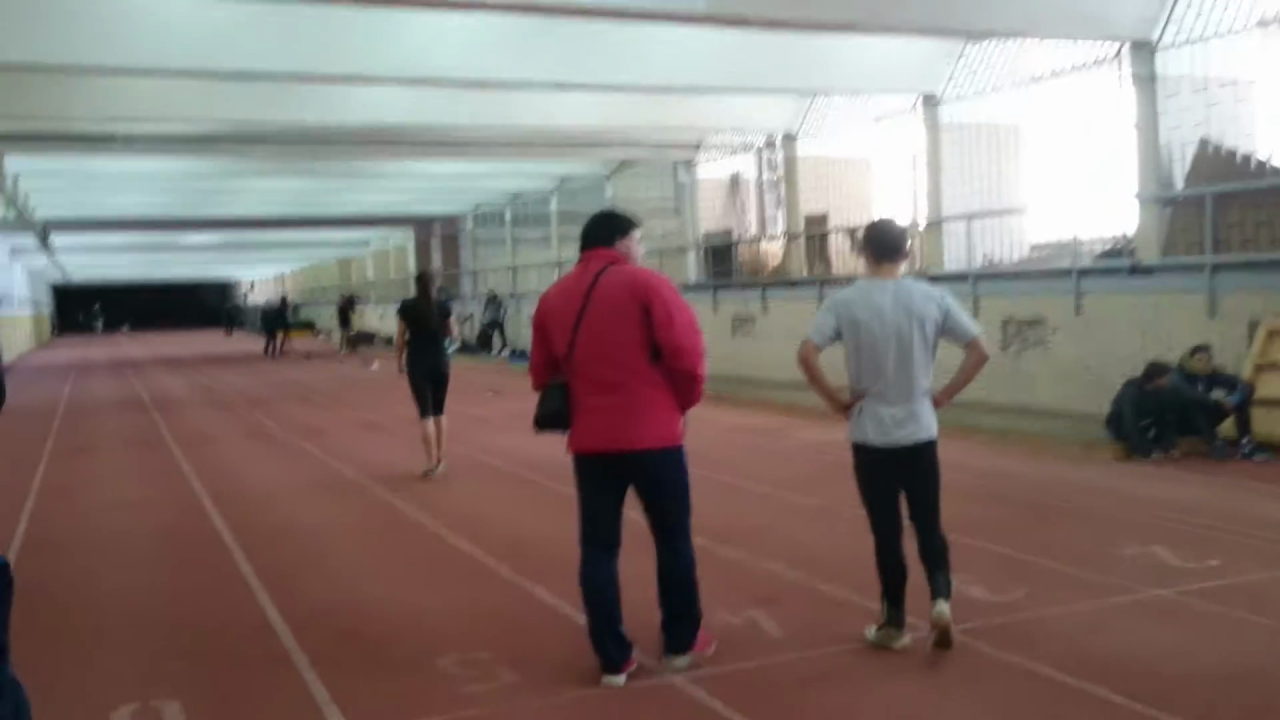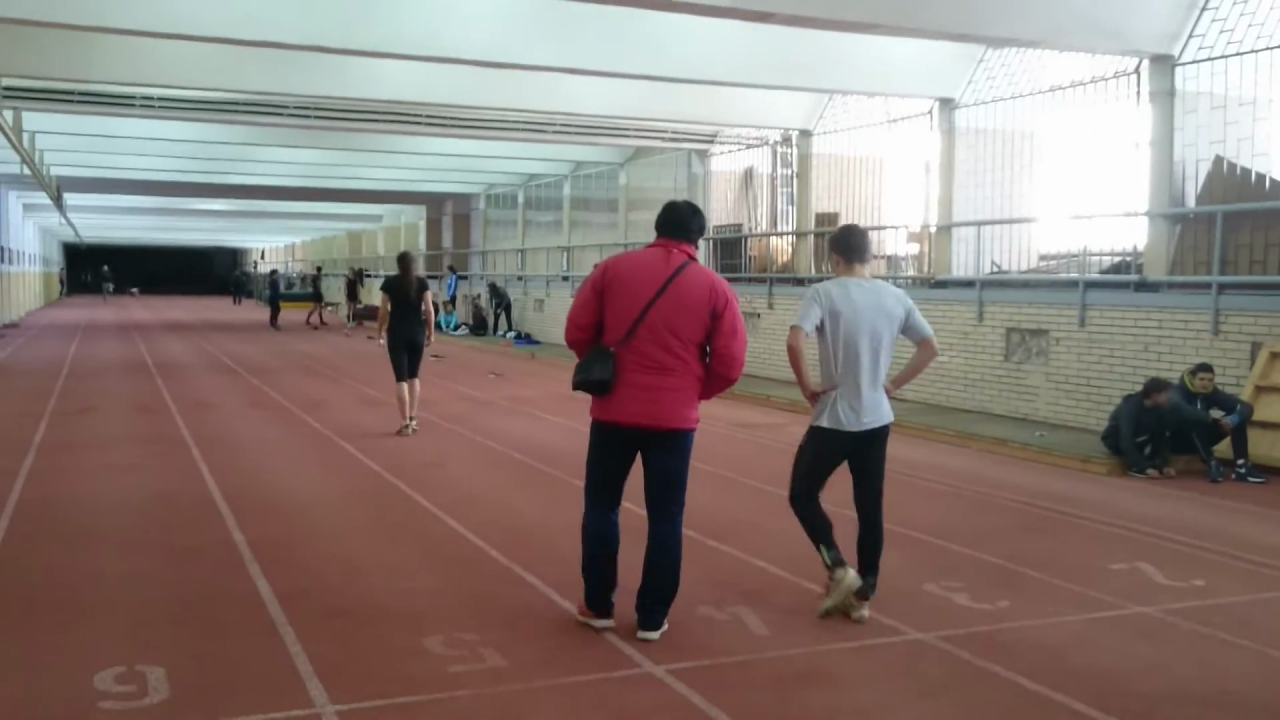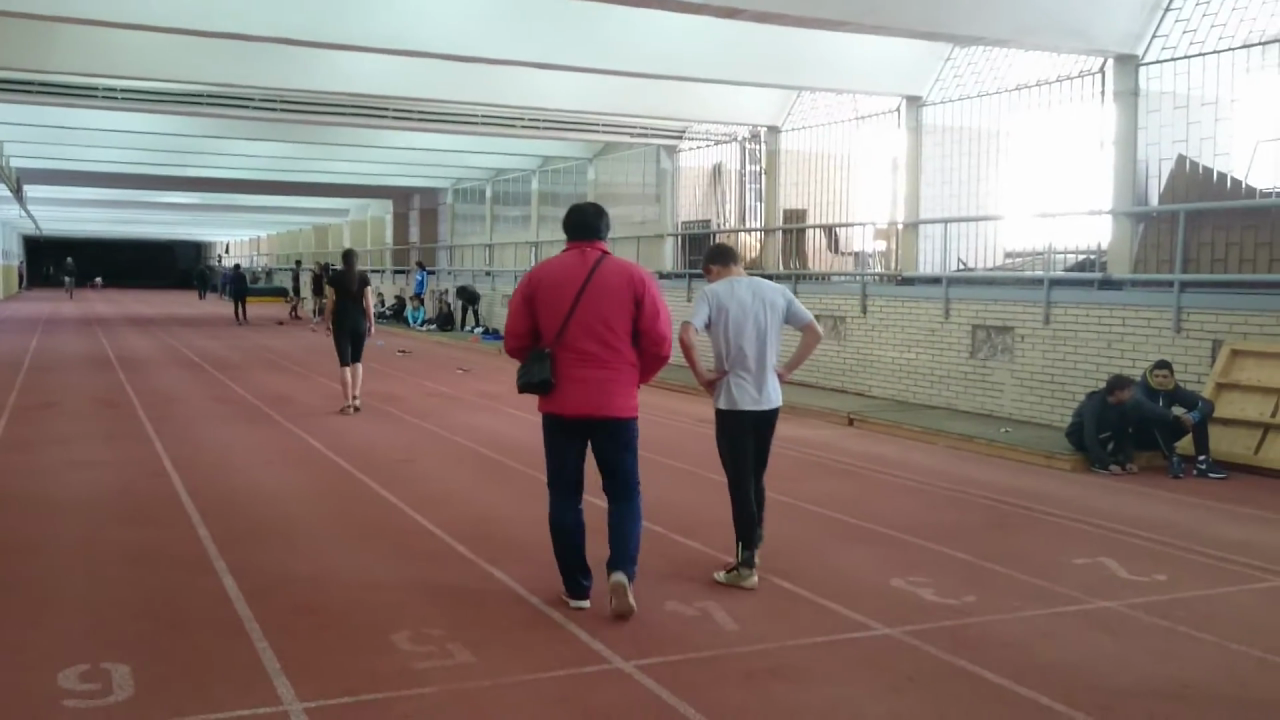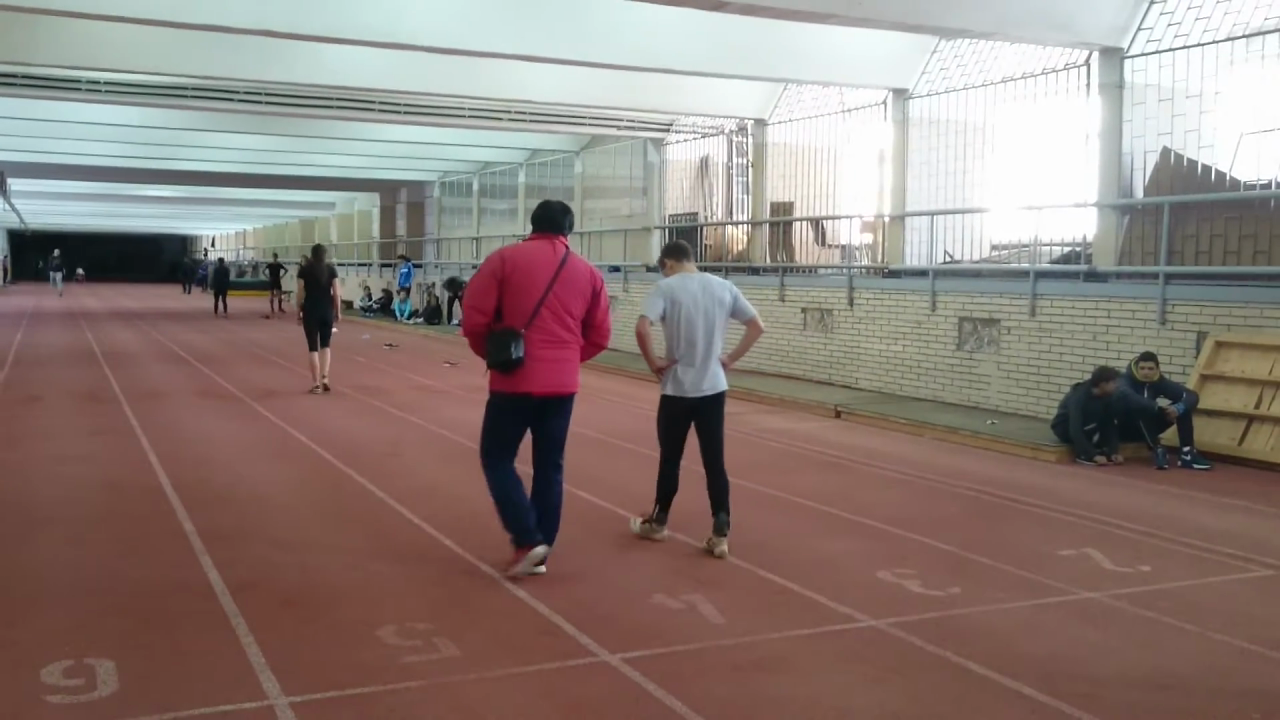
dt=1s
person 1, frame 1
left shoulder: (553, 298)
right shoulder: (645, 283)
left elbow: (543, 376)
right elbow: (686, 353)
right wrist: (682, 402)
left hip: (590, 439)
right hip: (652, 434)
left knee: (598, 547)
right knee: (673, 537)
left ankle: (612, 658)
right ankle: (683, 641)
person 1, frame 2
left shoulder: (613, 268)
right shoulder: (714, 286)
left elbow: (577, 333)
right elbow: (729, 365)
left hip: (614, 410)
right hip: (674, 416)
left knee: (601, 506)
right knee: (665, 517)
left ankle: (598, 605)
right ankle: (652, 617)
person 1, frame 3
left shoulder: (539, 275)
right shoulder: (634, 276)
left elbow: (516, 342)
right elbow: (658, 344)
left hip: (560, 403)
right hip: (616, 404)
left knee: (565, 497)
right knee: (624, 493)
left ankle: (576, 588)
right ankle: (621, 571)
person 1, frame 4
left shoulder: (505, 258)
right shoulder: (588, 272)
left elbow: (474, 318)
right elbow: (599, 336)
left wrist: (491, 353)
left hip: (514, 380)
right hip: (563, 383)
left knee: (496, 459)
right knee: (550, 468)
left ankle: (527, 541)
right ankle: (539, 545)
person 2, frame 1
left shoulder: (845, 302)
right shoulder: (932, 298)
left elbow: (806, 354)
right elbow: (980, 350)
left wrist: (836, 399)
right wrist: (944, 395)
left hip: (871, 436)
right hip: (920, 433)
left knee: (887, 531)
right knee: (928, 525)
left ankle: (894, 624)
right ankle: (941, 599)
person 2, frame 2
left shoulder: (824, 293)
right shoulder: (895, 297)
left elbow: (795, 342)
right elbow: (930, 348)
left wrist: (807, 386)
right wrist: (893, 383)
left hip: (833, 419)
right hip: (876, 420)
left knee: (802, 494)
right knee: (870, 510)
left ankle: (839, 570)
right ankle: (862, 595)
person 2, frame 3
left shoulder: (712, 293)
right shoulder: (776, 291)
left elbow: (686, 336)
right elbow: (815, 332)
left wrist: (701, 374)
right wrist: (786, 369)
left hip: (733, 402)
right hip: (769, 401)
left knee: (740, 483)
right knee: (755, 477)
left ankle: (746, 566)
right ankle: (752, 546)
person 2, frame 4
left shoulder: (666, 287)
right shoulder: (724, 287)
left elbow: (642, 328)
right elbow: (757, 326)
left wrist: (654, 362)
right wrist: (731, 358)
left hip: (677, 388)
right hip: (714, 388)
left knee: (670, 459)
right knee: (715, 462)
left ankle: (657, 523)
right ankle: (720, 534)
person 3, frame 1
left shoulder: (407, 306)
right shoulder: (443, 306)
left elbow: (400, 338)
right elbow: (451, 334)
left wrist: (400, 360)
left hip: (417, 364)
right hip: (439, 362)
left knee: (425, 413)
right knee: (438, 410)
left ankle: (433, 465)
right ankle: (439, 457)
person 3, frame 2
left shoulder: (390, 282)
right shoulder: (422, 282)
left elbow: (383, 310)
right elbow: (429, 310)
left wrist: (380, 331)
right wrist: (430, 332)
left hip: (396, 333)
right hip: (416, 333)
left knee: (401, 378)
right knee: (413, 376)
left ankle: (405, 424)
right ankle: (412, 418)
person 3, frame 3
left shoulder: (334, 277)
right shoulder: (363, 277)
left elbow: (330, 303)
right elbow: (368, 303)
left wrist: (327, 322)
right wrist: (371, 324)
left hip: (341, 323)
right hip: (359, 323)
left knee: (344, 363)
right knee: (356, 360)
left ankle: (348, 404)
right ankle: (355, 396)
person 3, frame 4
left shoulder: (305, 270)
right shoulder: (331, 269)
left elbow: (300, 293)
right elbow: (337, 293)
left wrist: (299, 311)
right wrist: (337, 312)
left hip: (310, 311)
right hip: (327, 312)
left knee: (313, 347)
right knee: (325, 345)
left ankle: (316, 384)
right ankle: (324, 377)
